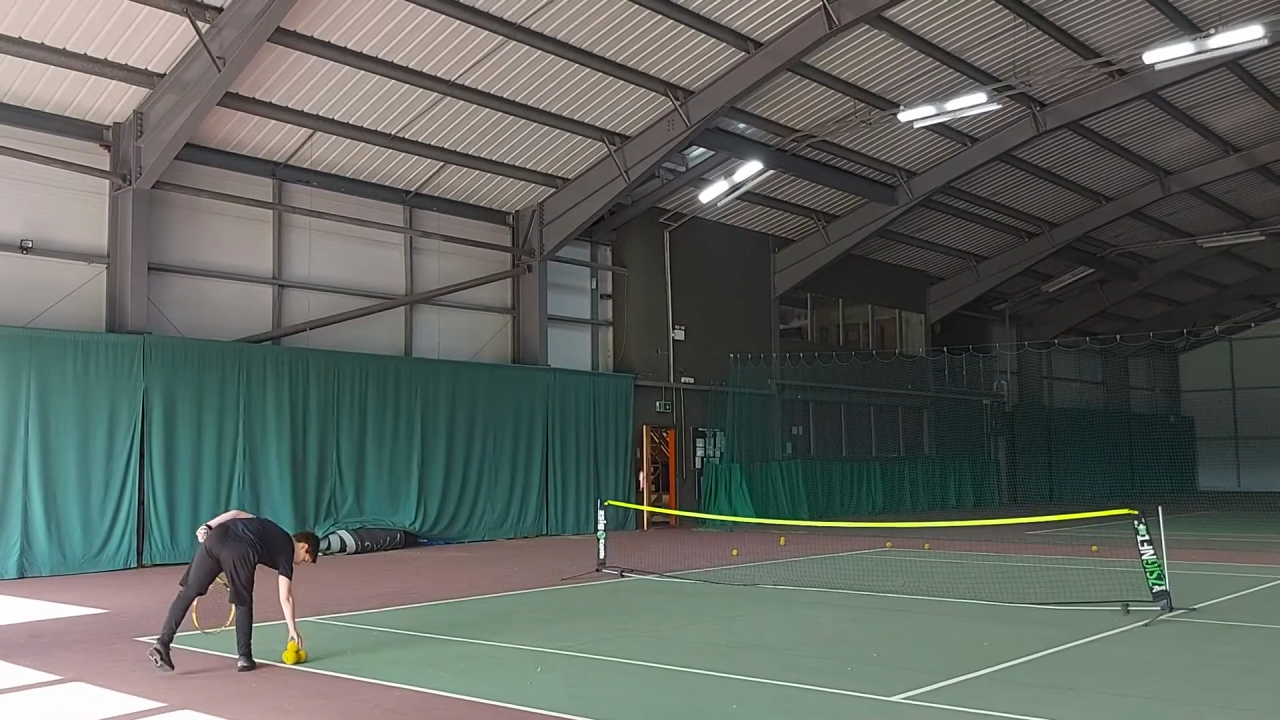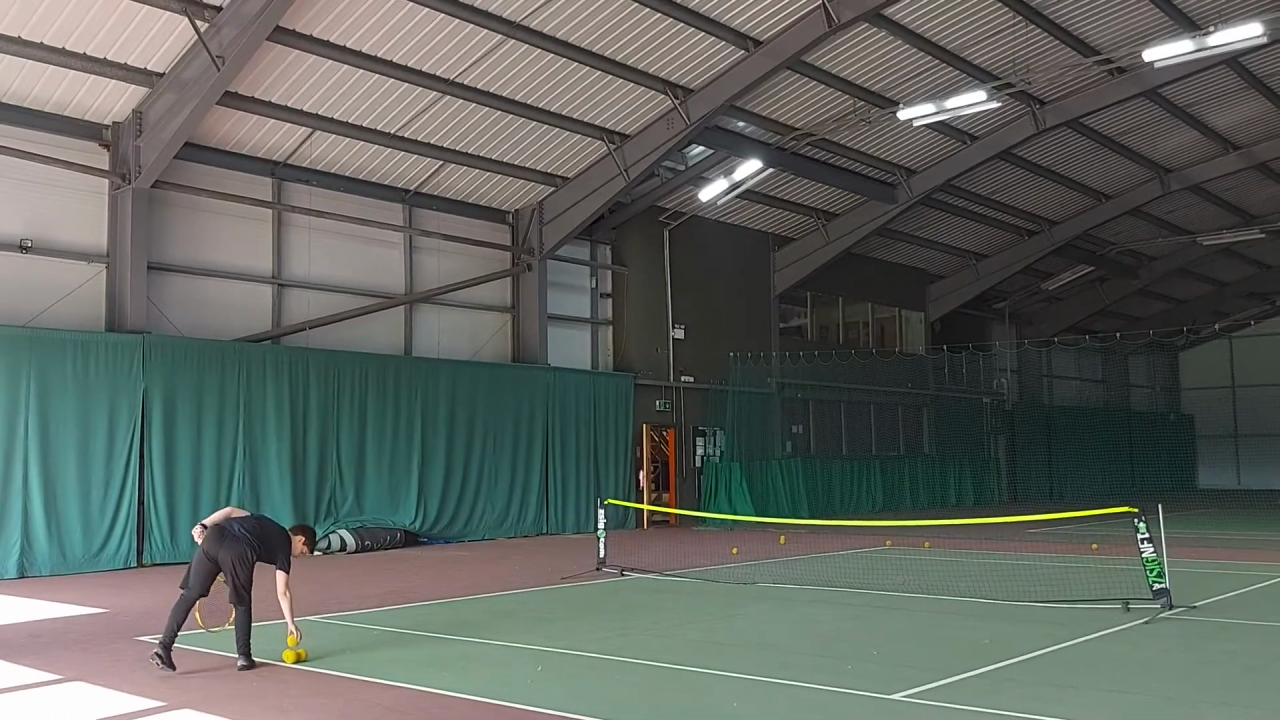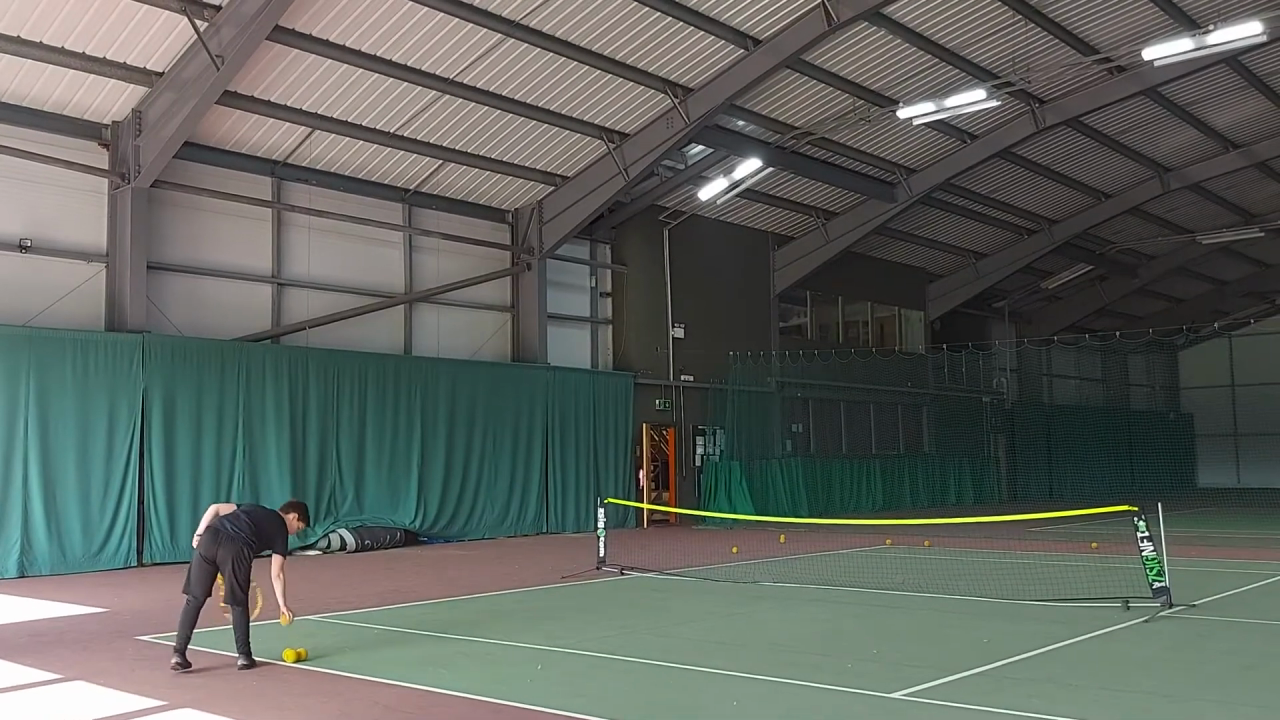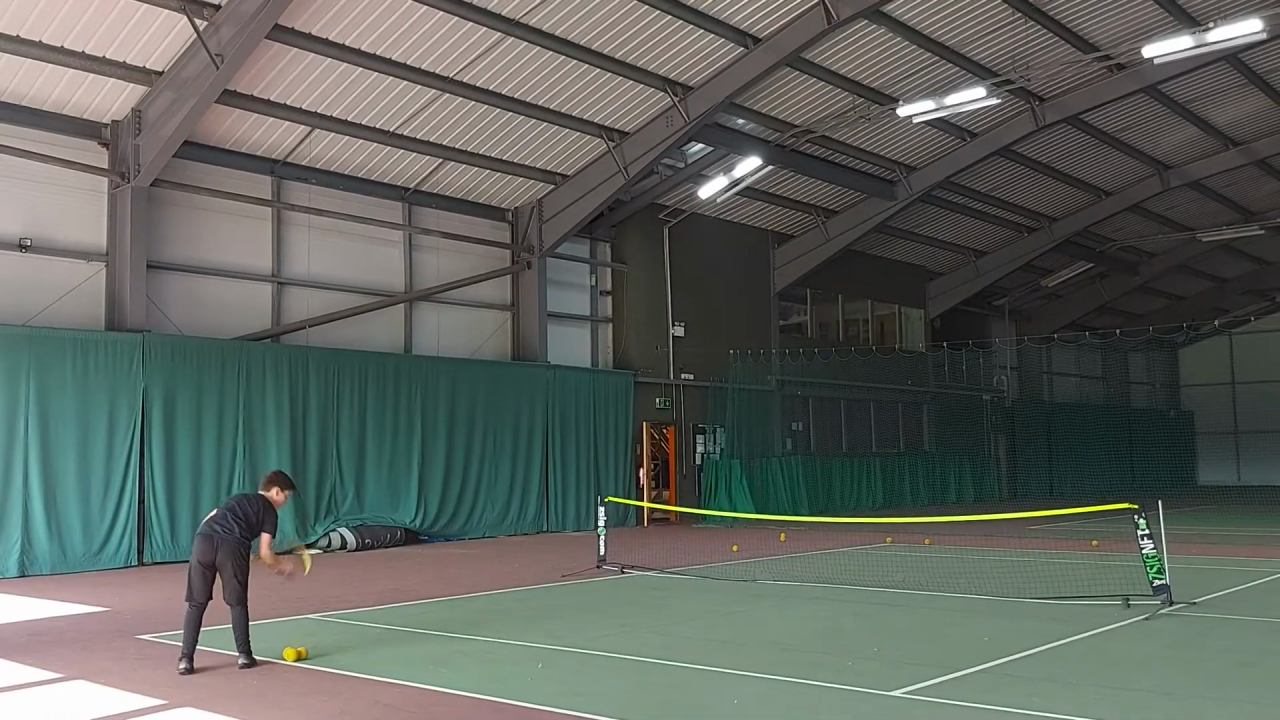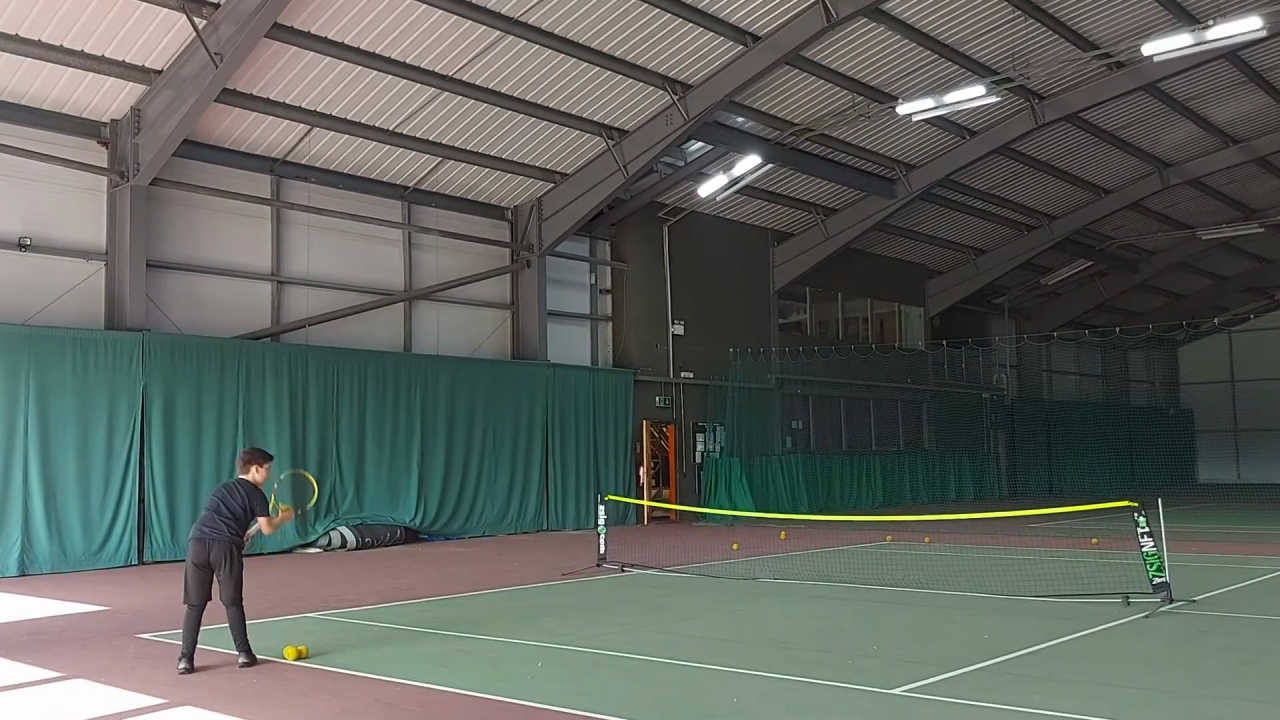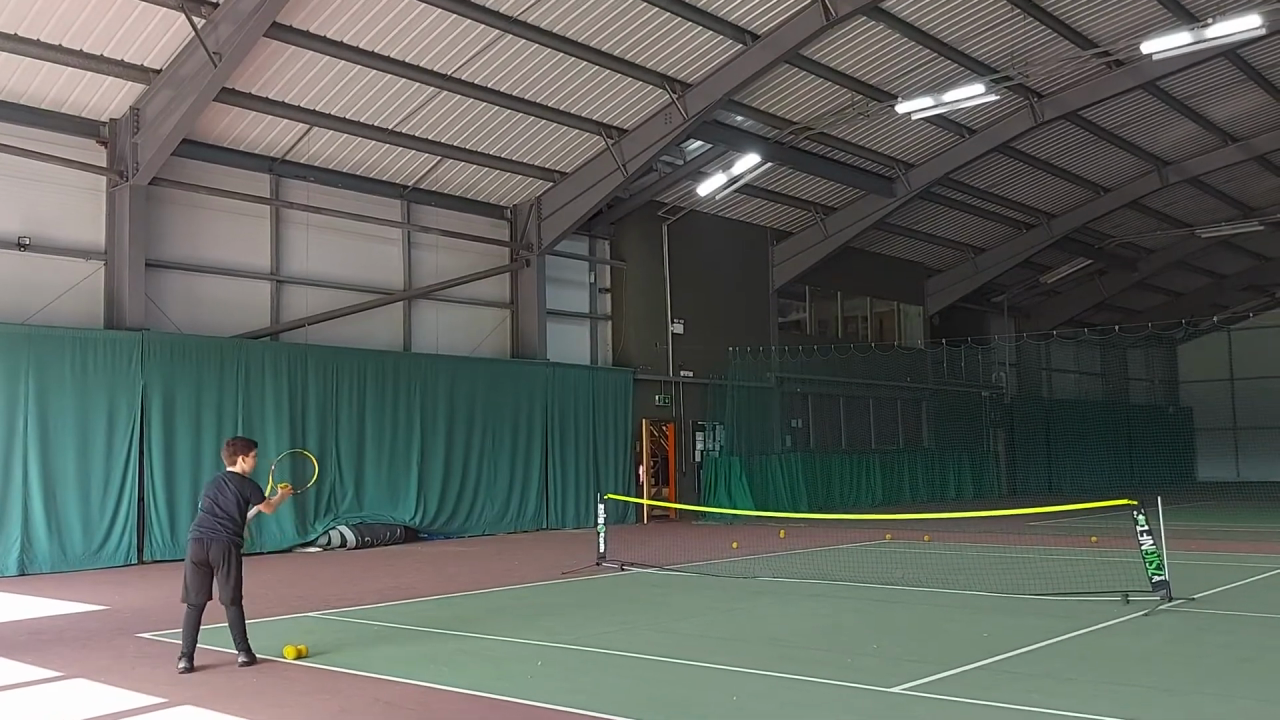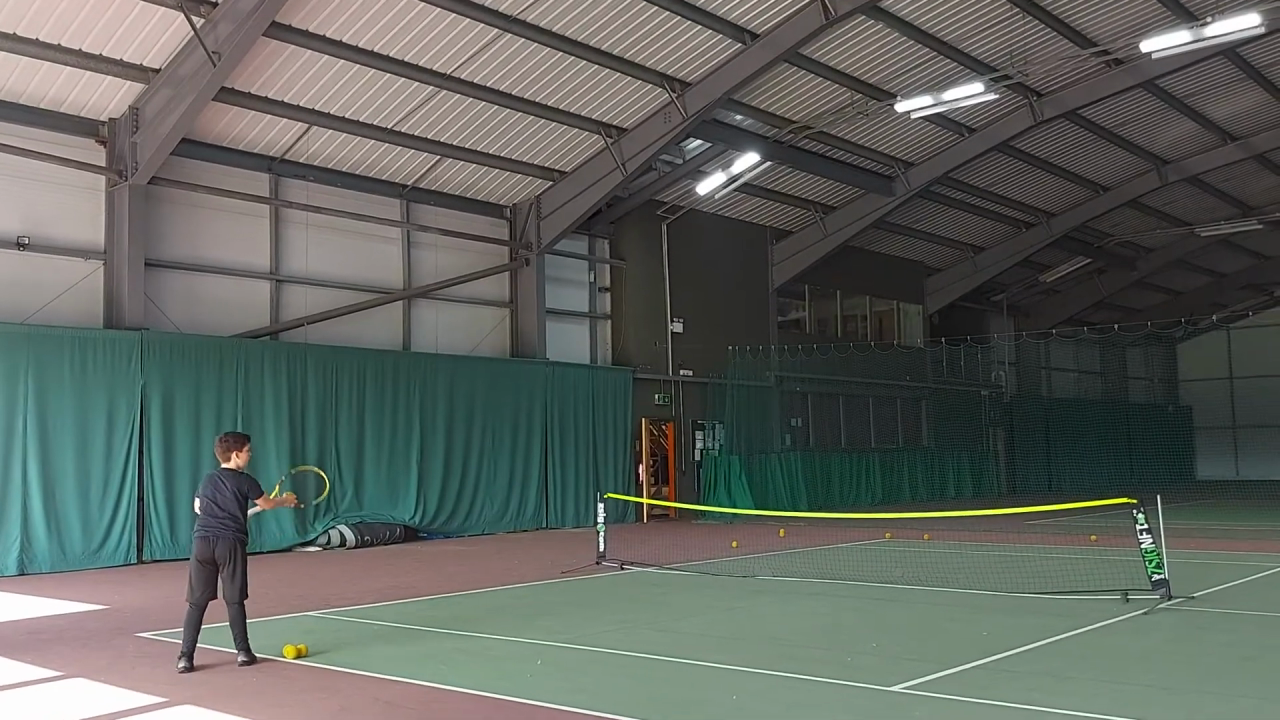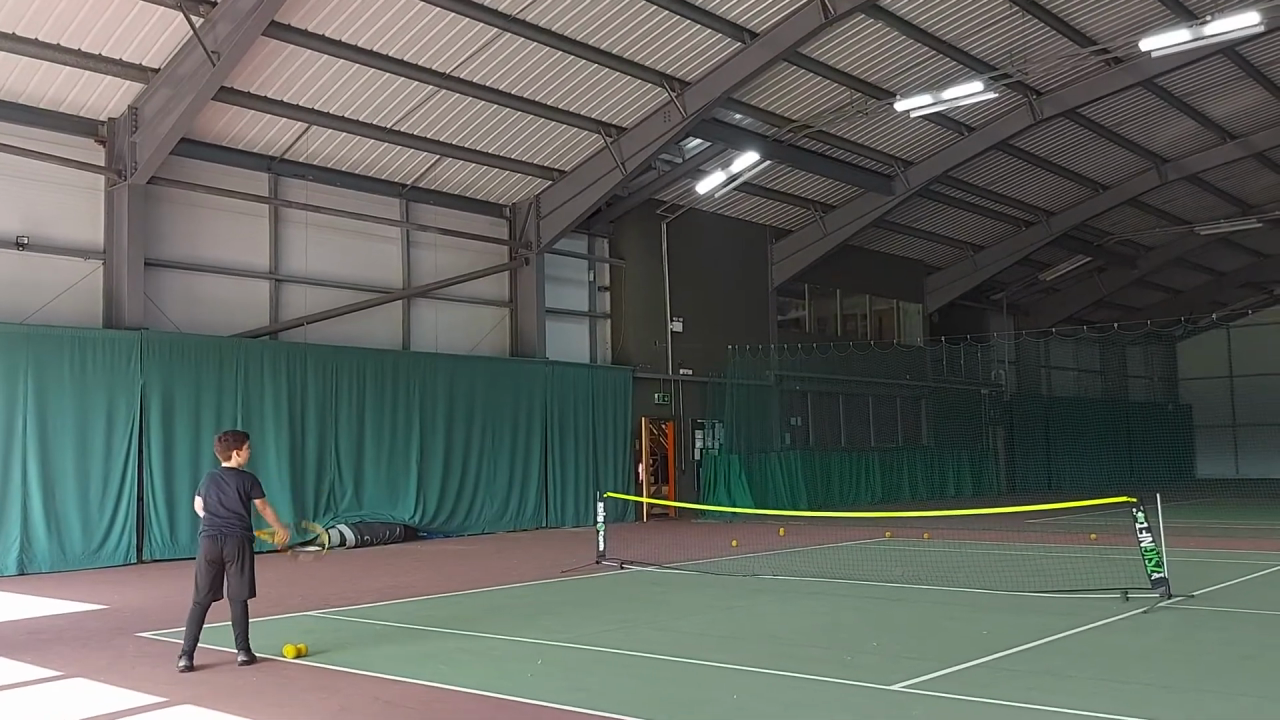
dt=0.2s
person 1, frame 1
left shoulder: (267, 527)
right shoulder: (285, 553)
left elbow: (236, 513)
right elbow: (285, 598)
left wrist: (209, 526)
right wrist: (292, 630)
left hip: (218, 537)
right hip: (240, 550)
left knee: (189, 592)
right knee: (243, 604)
left ankle: (162, 643)
right ankle: (244, 657)
person 1, frame 2
left shoulder: (262, 521)
right shoulder: (283, 548)
left elbow: (230, 511)
right elbow: (283, 592)
left wrist: (204, 525)
right wrist: (291, 624)
left hip: (214, 538)
right hip: (239, 551)
left knee: (189, 595)
right knee: (242, 604)
left ankle: (164, 646)
right ankle: (244, 656)
person 1, frame 3
left shoulder: (254, 508)
right shoulder: (280, 531)
left elbow: (215, 508)
right elbow: (276, 574)
left wrist: (200, 534)
right wrist: (283, 605)
left hip: (210, 539)
right hip: (236, 549)
left knee: (194, 599)
right knee: (239, 604)
left ankle: (178, 653)
right ankle: (244, 656)
person 1, frame 4
left shoulder: (237, 499)
right shoulder: (269, 512)
left elbow: (207, 521)
right elbow: (265, 553)
right wrist: (281, 565)
left hip: (203, 541)
right hip: (232, 549)
left knee: (196, 604)
right knee: (238, 604)
left ankle: (186, 659)
right ankle: (244, 655)
person 1, frame 5
left shoulder: (222, 488)
right shoulder: (256, 494)
right elbow: (267, 529)
right wrist: (282, 518)
left hip: (197, 542)
right hip: (226, 547)
left knee: (195, 605)
right knee: (233, 603)
left ankle: (186, 658)
right ankle: (244, 653)
person 1, frame 6
left shoulder: (212, 482)
right shoulder: (248, 485)
right elbow: (267, 508)
right wrist: (281, 496)
left hip: (197, 541)
right hip: (225, 545)
left knee: (194, 603)
right knee: (232, 601)
left ankle: (185, 658)
right ankle: (243, 652)
person 1, frame 7
left shoulder: (208, 479)
right shoulder: (245, 481)
right elbow: (266, 504)
right wrist: (285, 500)
left hip: (202, 541)
right hip: (230, 543)
left knee: (197, 602)
right knee: (234, 600)
left ankle: (186, 657)
right ankle: (243, 651)
person 1, frame 8
left shoulder: (208, 478)
right shoulder: (247, 479)
left elbow: (198, 507)
right elbow: (264, 509)
right wrist: (279, 529)
left hip: (209, 541)
right hip: (237, 542)
left knee: (201, 601)
right knee: (238, 599)
left ankle: (186, 655)
right ankle: (243, 651)
